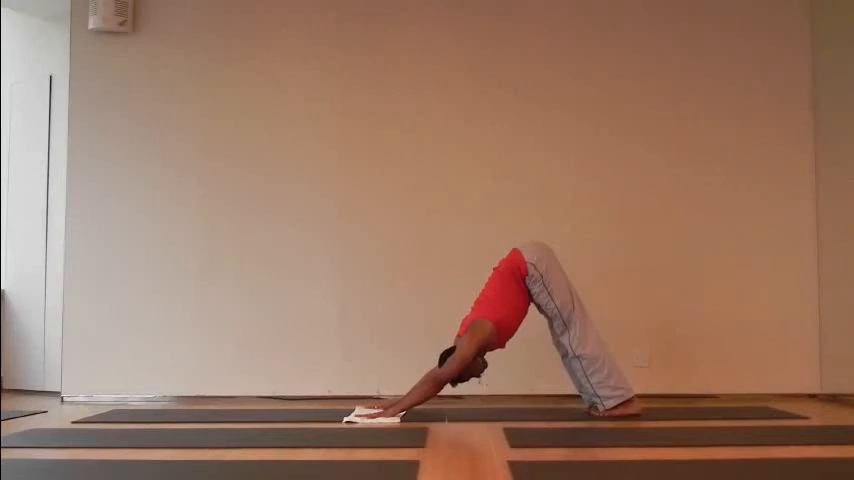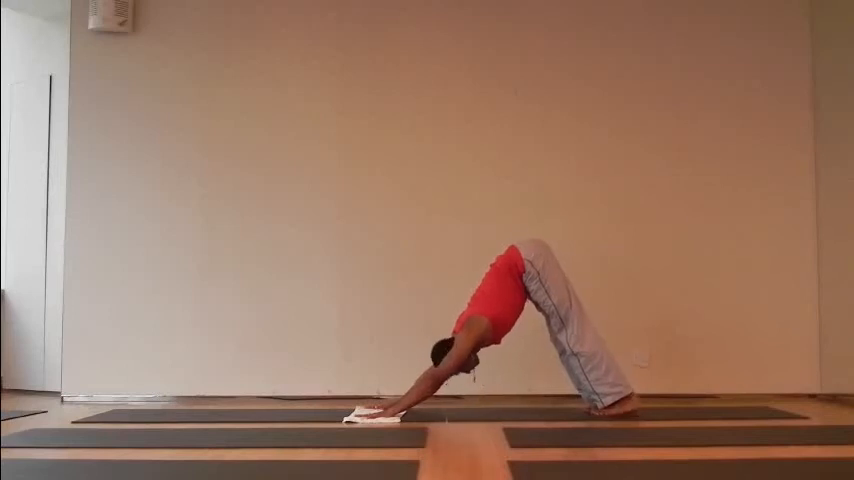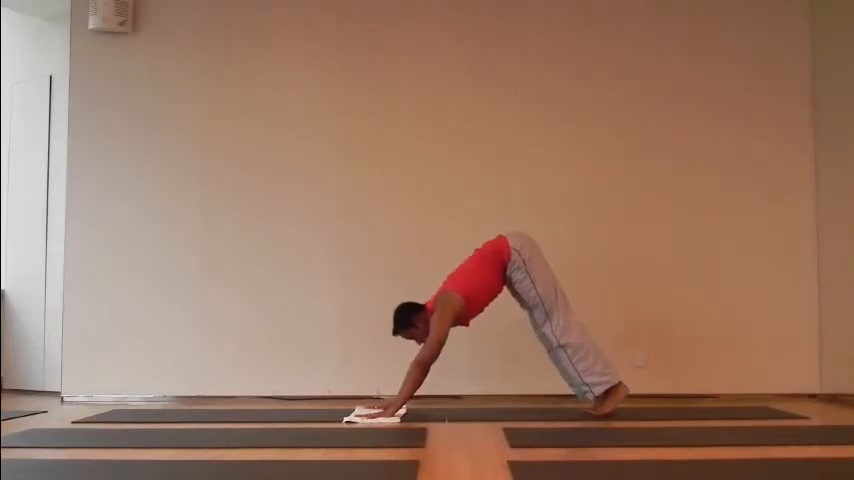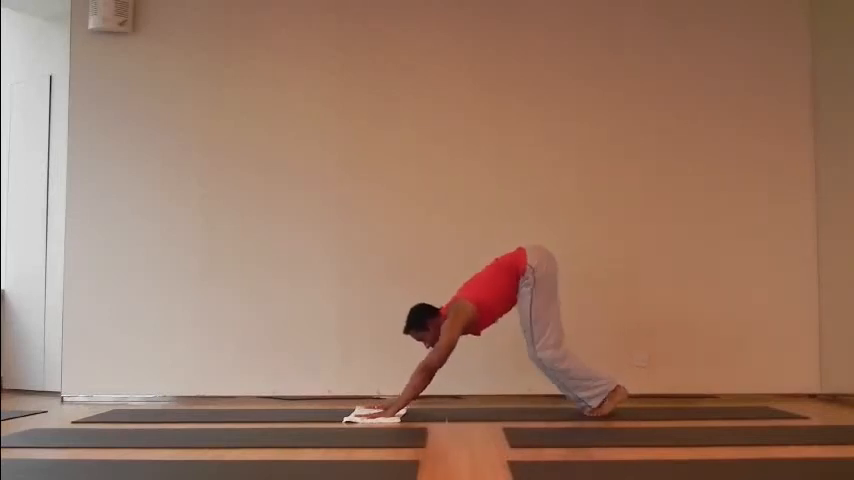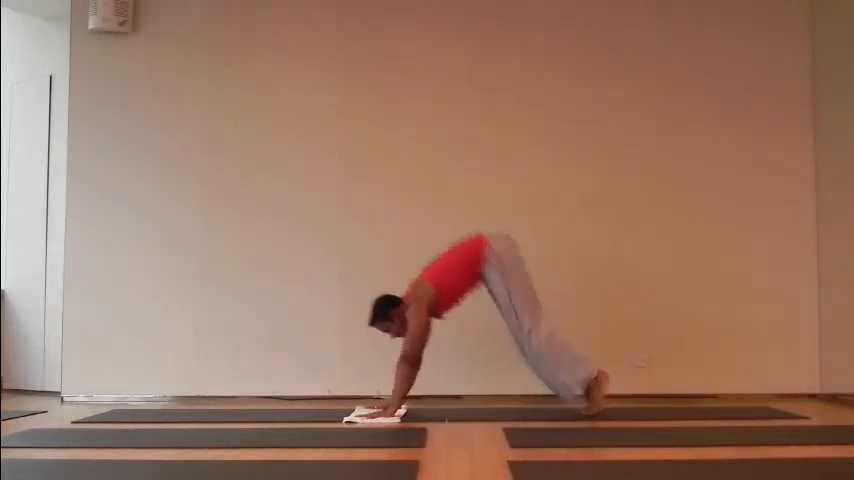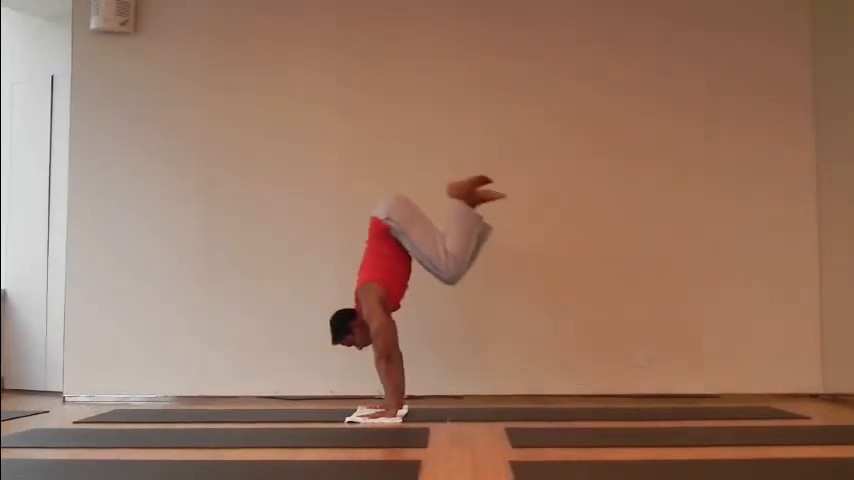
dt=0.7s
person 1, frame 1
left shoulder: (472, 342)
right shoulder: (469, 341)
left elbow: (436, 380)
right elbow: (436, 377)
left wrist: (396, 408)
right wrist: (399, 402)
left hip: (531, 265)
right hip: (527, 266)
left knee: (575, 336)
right knee: (568, 338)
left ankle: (620, 399)
right ankle: (607, 398)
person 1, frame 2
left shoulder: (469, 336)
right shoulder: (467, 335)
left elbow: (436, 377)
right elbow: (434, 374)
left wrist: (397, 407)
right wrist: (400, 401)
left hip: (529, 262)
right hip: (524, 263)
left knee: (573, 333)
right knee: (565, 335)
left ankle: (620, 396)
right ankle: (608, 396)
person 1, frame 3
left shoulder: (443, 312)
right shoulder: (437, 311)
left elbow: (422, 363)
right elbow: (422, 364)
left wrist: (396, 405)
right wrist: (397, 400)
left hip: (514, 253)
right hip: (509, 257)
left knee: (558, 325)
right knee: (549, 328)
left ankle: (609, 386)
right ankle: (599, 389)
person 1, frame 4
left shoulder: (454, 320)
right shoulder: (452, 317)
left elbow: (427, 368)
right elbow: (428, 367)
left wrist: (397, 406)
right wrist: (400, 400)
left hip: (532, 266)
right hip: (529, 267)
left knee: (542, 351)
right knee: (541, 350)
left ankle: (606, 391)
right ankle: (601, 393)
person 1, frame 5
left shoulder: (416, 305)
right shoulder: (418, 299)
left elbow: (408, 359)
right elbow: (411, 359)
left wrist: (393, 405)
right wrist: (395, 401)
left hip: (491, 253)
right hip: (489, 252)
left knee: (529, 334)
right knee: (527, 336)
left ankle: (588, 380)
right ankle: (585, 382)
person 1, frame 6
left shoulder: (370, 303)
left elbow: (385, 357)
right elbow: (390, 356)
left wrist: (392, 406)
right wrist: (395, 402)
right hip: (392, 221)
left ankle: (461, 199)
right ankle: (463, 200)
